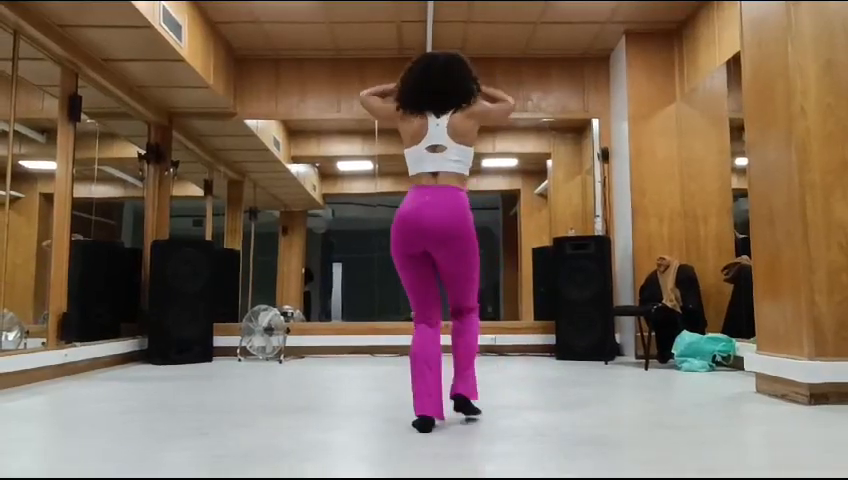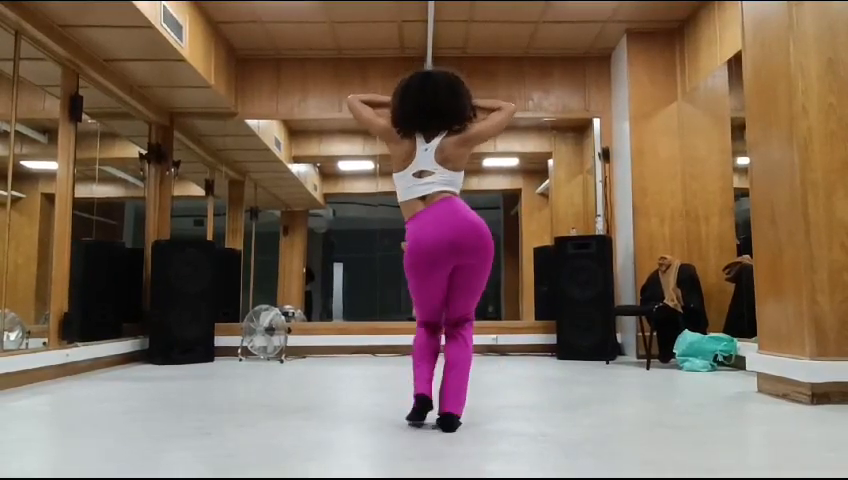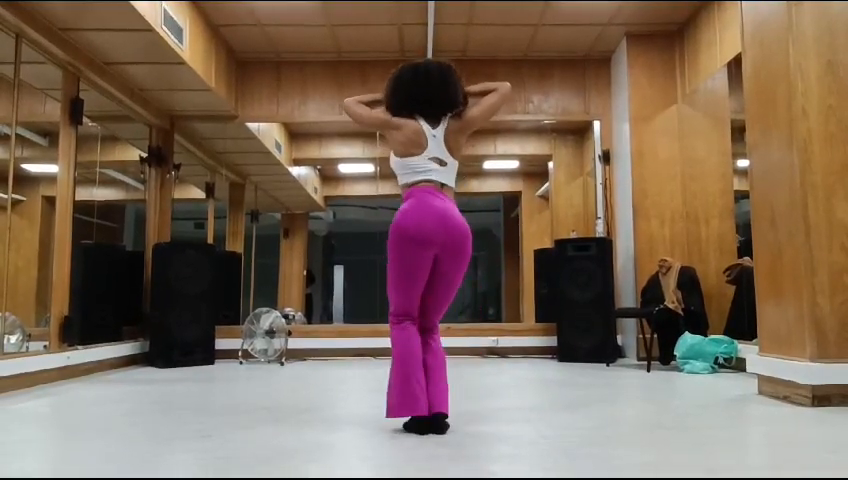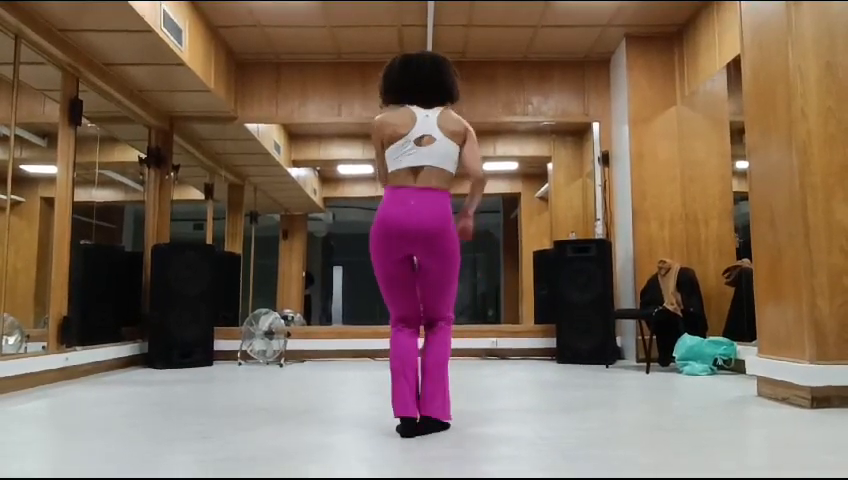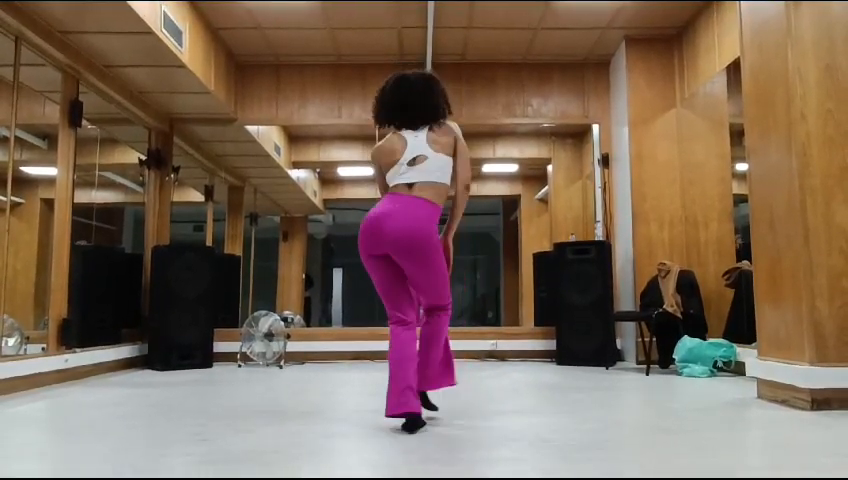
dt=1s
person 1, frame 1
left shoulder: (407, 119)
right shoulder: (470, 114)
left elbow: (366, 97)
right elbow: (509, 105)
left wrist: (402, 86)
right wrist: (476, 89)
left hip: (409, 216)
right hip: (452, 213)
left knee: (425, 318)
right knee: (465, 309)
left ankle: (426, 410)
right ankle: (463, 391)
person 1, frame 2
left shoulder: (397, 140)
right shoulder: (460, 141)
left elbow: (353, 100)
right elbow: (508, 109)
left wrist: (394, 100)
right wrist: (470, 103)
left hip: (423, 240)
right hip: (466, 228)
left knee: (428, 325)
right knee: (460, 324)
left ankle: (421, 393)
right ankle: (450, 410)
person 1, frame 3
left shoulder: (397, 126)
right shoulder: (458, 127)
left elbow: (350, 104)
right elbow: (504, 88)
left wrist: (387, 96)
right wrist: (463, 91)
left hip: (415, 219)
right hip: (456, 226)
left knee: (404, 319)
right knee: (428, 324)
left ankle: (416, 412)
right ankle: (438, 411)
person 1, frame 4
left shoulder: (385, 121)
right shoulder: (458, 123)
right elbow: (476, 177)
right wrist: (468, 216)
left hip: (390, 219)
right hip: (435, 220)
left knee: (403, 323)
right knee: (438, 320)
left ankle: (407, 415)
right ankle: (432, 411)
person 1, frame 5
left shoulder: (382, 149)
right shoulder: (450, 133)
right elbow: (463, 187)
right wrist: (448, 235)
left hip: (376, 223)
right hip: (416, 226)
left knee: (402, 318)
right knee: (437, 307)
left ankle: (406, 408)
right ankle: (422, 385)
